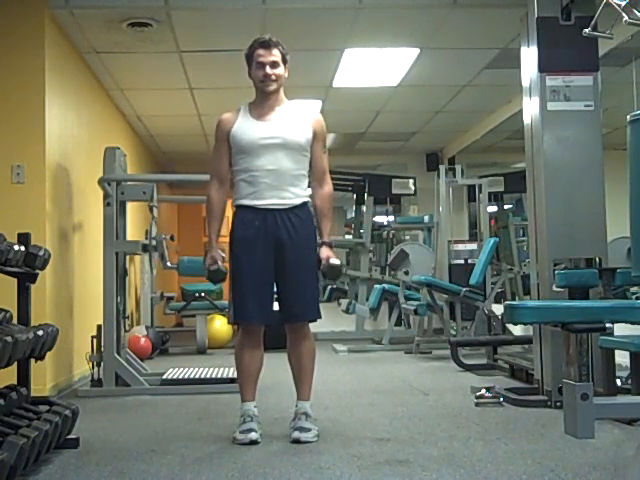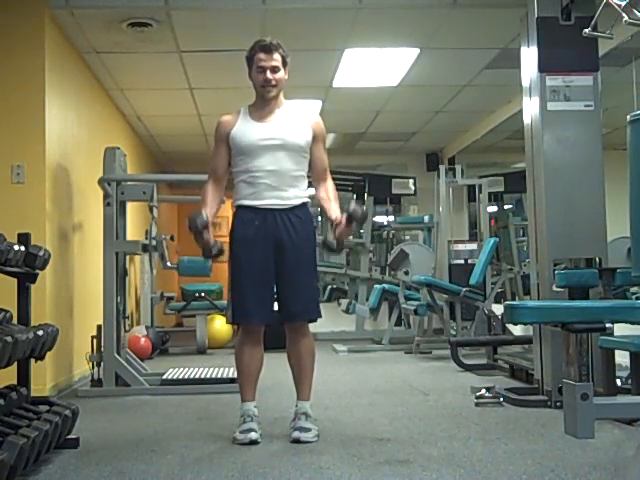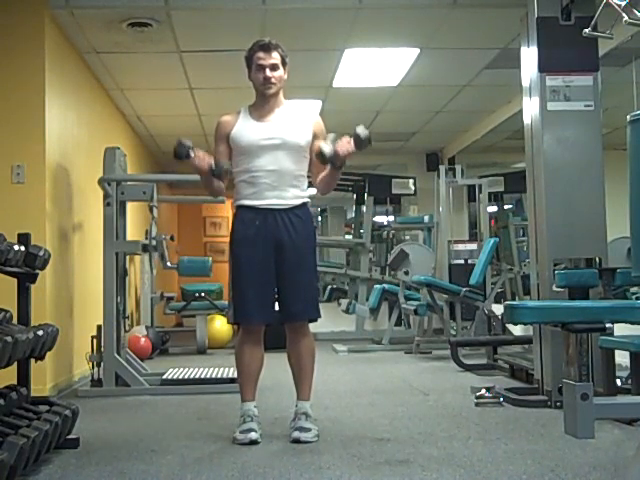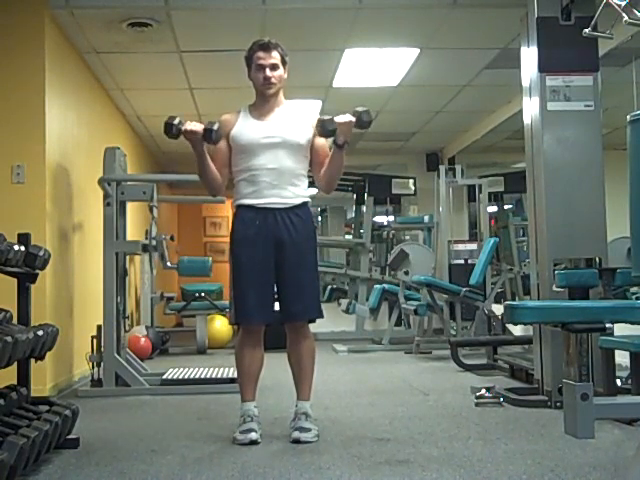
dt=0.3s
person 1, frame 1
left shoulder: (310, 120)
right shoulder: (230, 123)
left elbow: (322, 184)
right elbow: (218, 185)
left wrist: (326, 239)
right wrist: (212, 242)
left hip: (296, 221)
right hip: (249, 224)
left knee: (299, 321)
right knee: (250, 323)
left ankle: (303, 411)
right ankle: (248, 413)
person 1, frame 2
left shoulder: (309, 121)
right shoulder: (229, 124)
left elbow: (322, 179)
right elbow: (216, 181)
left wrist: (335, 214)
right wrist: (206, 217)
left hip: (295, 220)
right hip: (249, 223)
left knee: (299, 320)
right knee: (250, 322)
left ankle: (303, 410)
right ankle: (248, 412)
person 1, frame 3
left shoulder: (309, 119)
right shoulder: (229, 124)
left elbow: (323, 185)
right elbow: (219, 189)
left wrist: (338, 163)
right wrist: (205, 170)
left hip: (295, 220)
right hip: (250, 223)
left knee: (298, 320)
right knee: (250, 321)
left ankle: (303, 411)
right ankle: (248, 412)
person 1, frame 4
left shoulder: (309, 119)
right shoulder: (230, 123)
left elbow: (326, 183)
right elbow: (216, 187)
left wrist: (340, 143)
right wrist: (198, 148)
left hip: (296, 218)
right hip: (250, 221)
left knee: (299, 320)
right knee: (250, 321)
left ankle: (303, 411)
right ankle: (249, 412)
